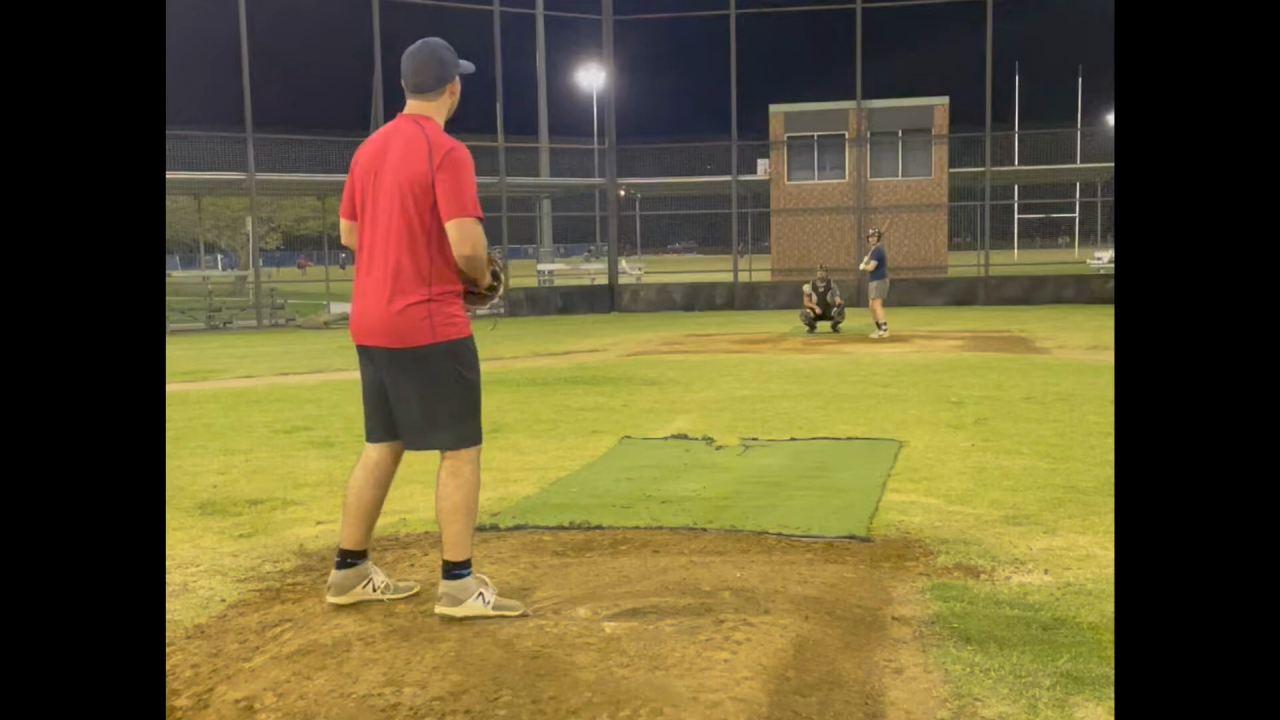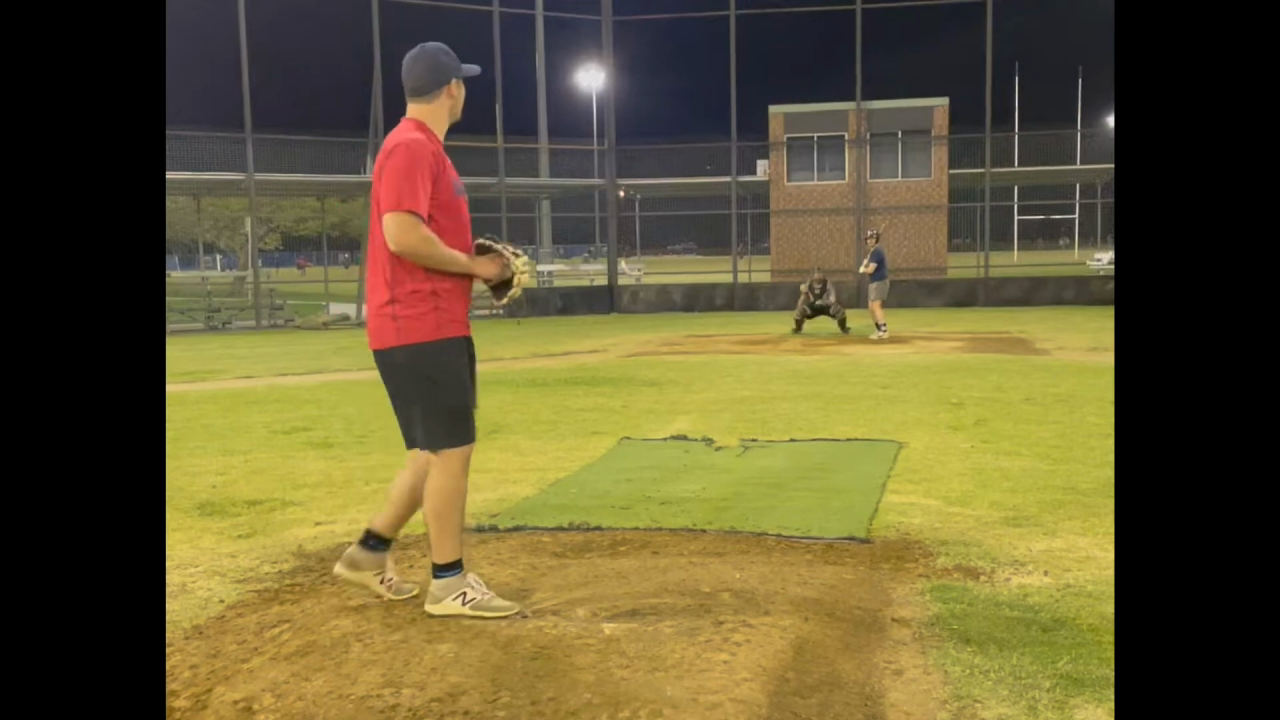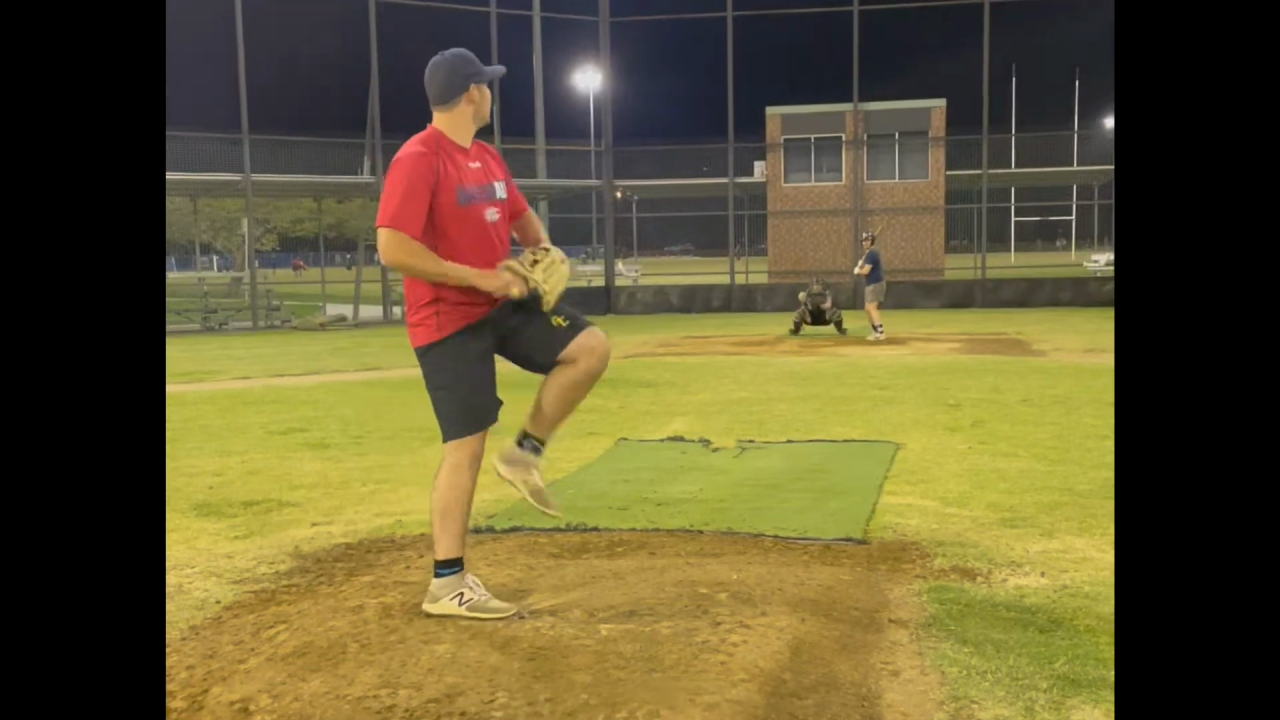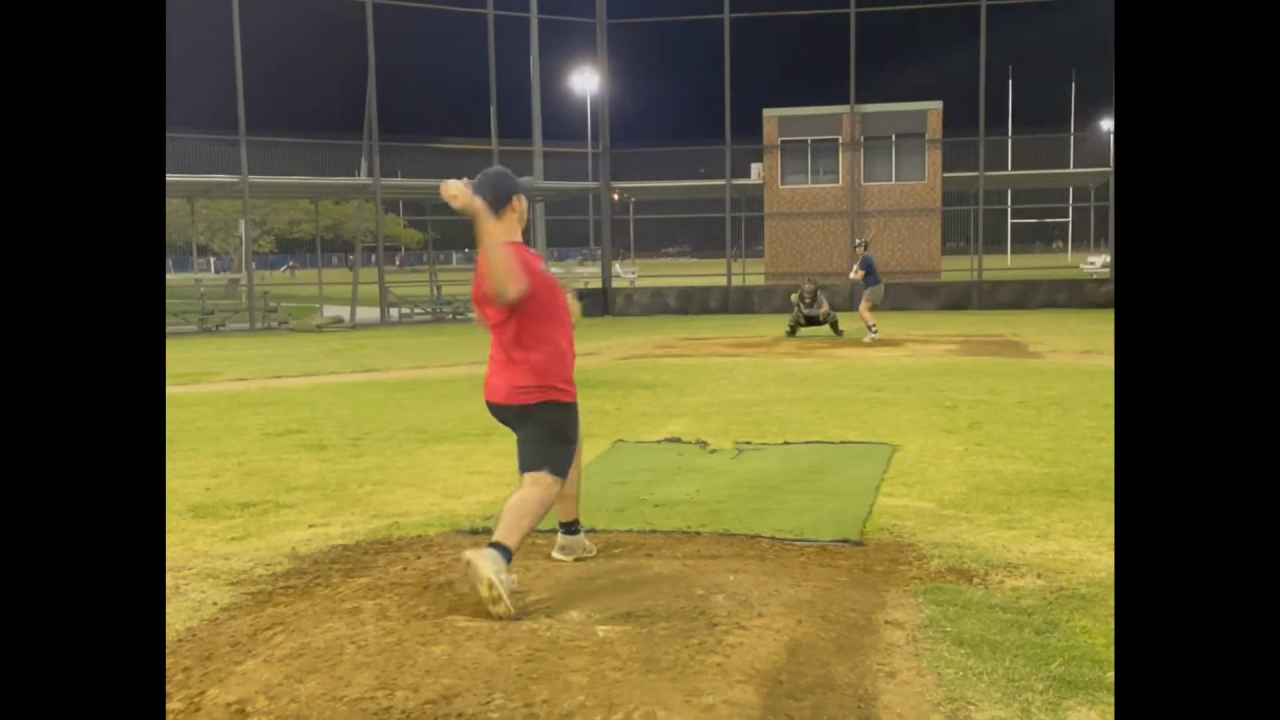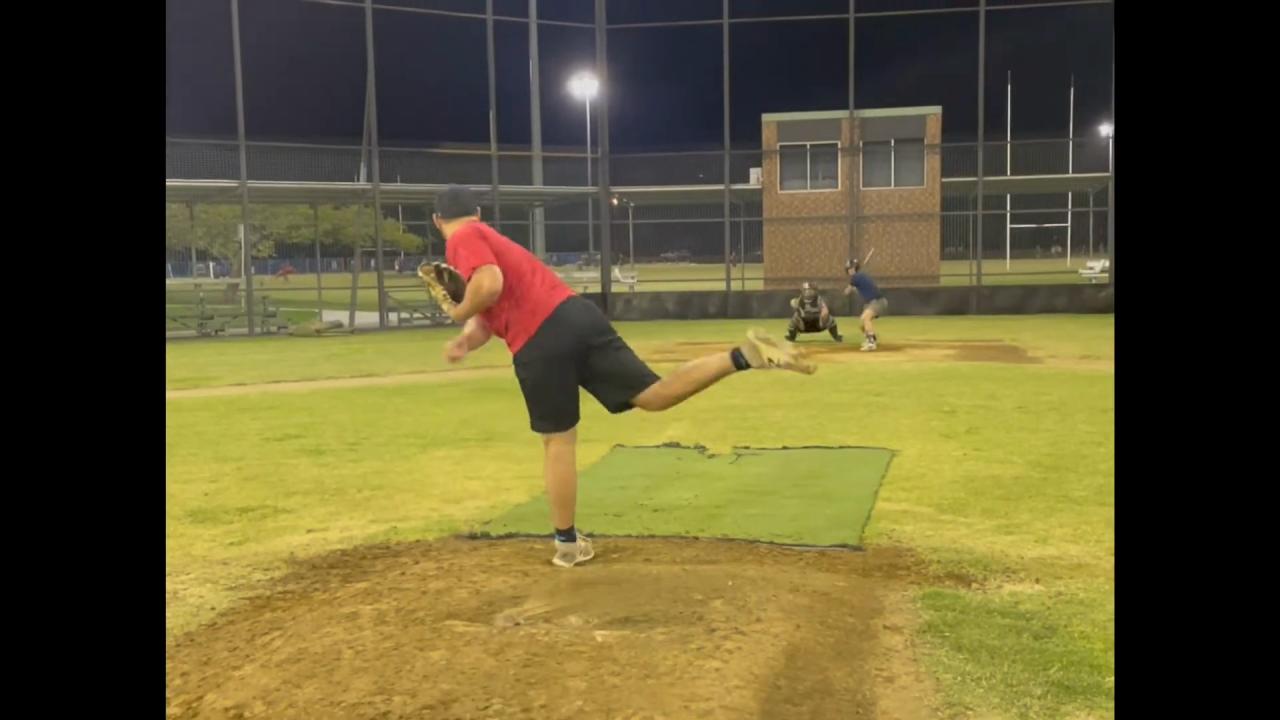
dt=0.5s
person 1, frame 1
left shoulder: (369, 149)
right shoulder: (448, 152)
left elbow: (350, 234)
right elbow: (468, 247)
right wrist: (480, 276)
left hip: (371, 323)
right hip: (430, 324)
left knee: (382, 445)
right knee: (460, 450)
left ankle: (349, 571)
right ankle: (459, 584)
person 1, frame 2
left shoulder: (426, 149)
right shoulder: (411, 146)
right elbow: (400, 237)
left wrist: (476, 260)
right wrist: (472, 266)
left hip: (445, 322)
right hip: (418, 326)
left knee: (437, 448)
right knee: (450, 451)
left ankle: (369, 551)
right ankle: (447, 582)
person 1, frame 3
left shoulder: (489, 158)
right shoulder: (417, 160)
left elbow: (523, 219)
right elbow: (392, 250)
right wrist: (479, 277)
left hip: (503, 303)
right hip: (448, 321)
left knee: (591, 349)
right knee: (467, 443)
left ankle: (525, 451)
right ankle: (447, 584)
person 1, frame 4
left shoulder: (519, 256)
right shoulder: (506, 259)
right elbow: (508, 290)
right wrist: (480, 213)
left hip: (528, 391)
right hip: (538, 395)
left knee: (565, 446)
right knee: (542, 482)
left ankle: (571, 536)
right ankle: (493, 557)
person 1, frame 5
left shoulder: (461, 240)
right shoulder: (488, 238)
left elbow: (490, 285)
right elbow: (488, 319)
left wrist: (461, 310)
right wrist: (463, 342)
left hip: (542, 347)
right hip: (572, 318)
left knee: (558, 441)
right knee: (657, 394)
left ankle: (567, 542)
right ankle: (744, 355)
